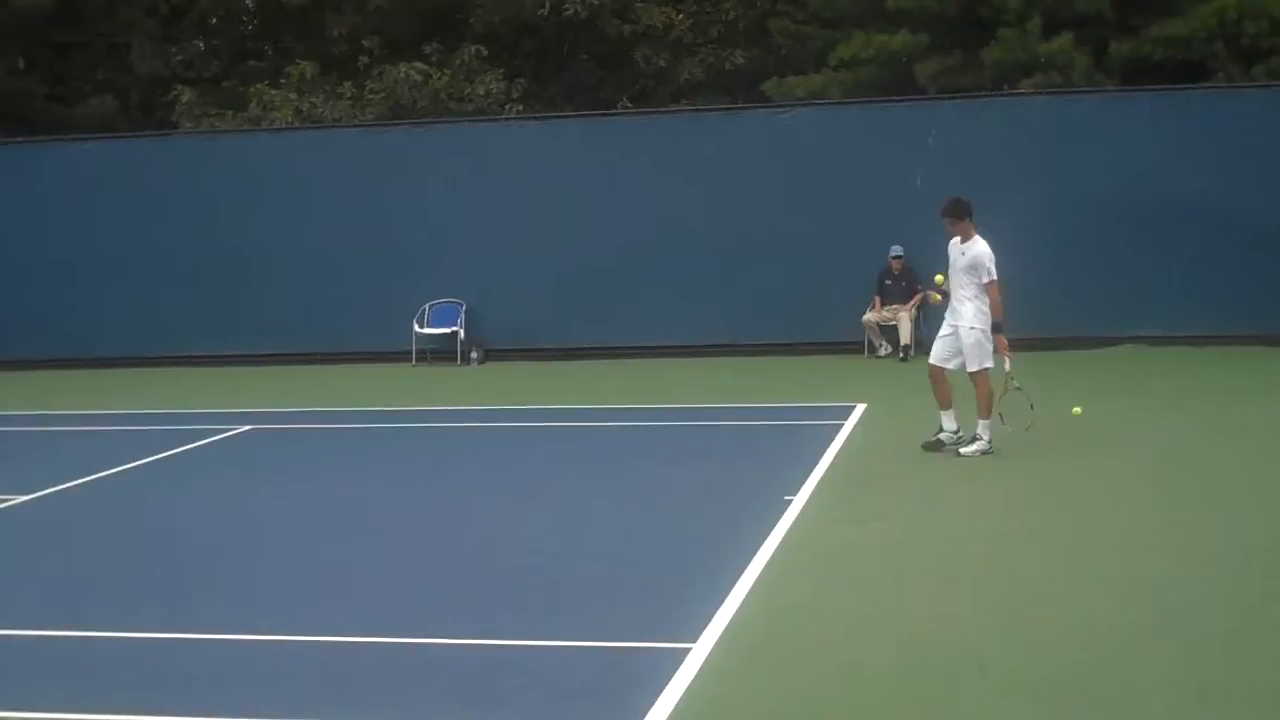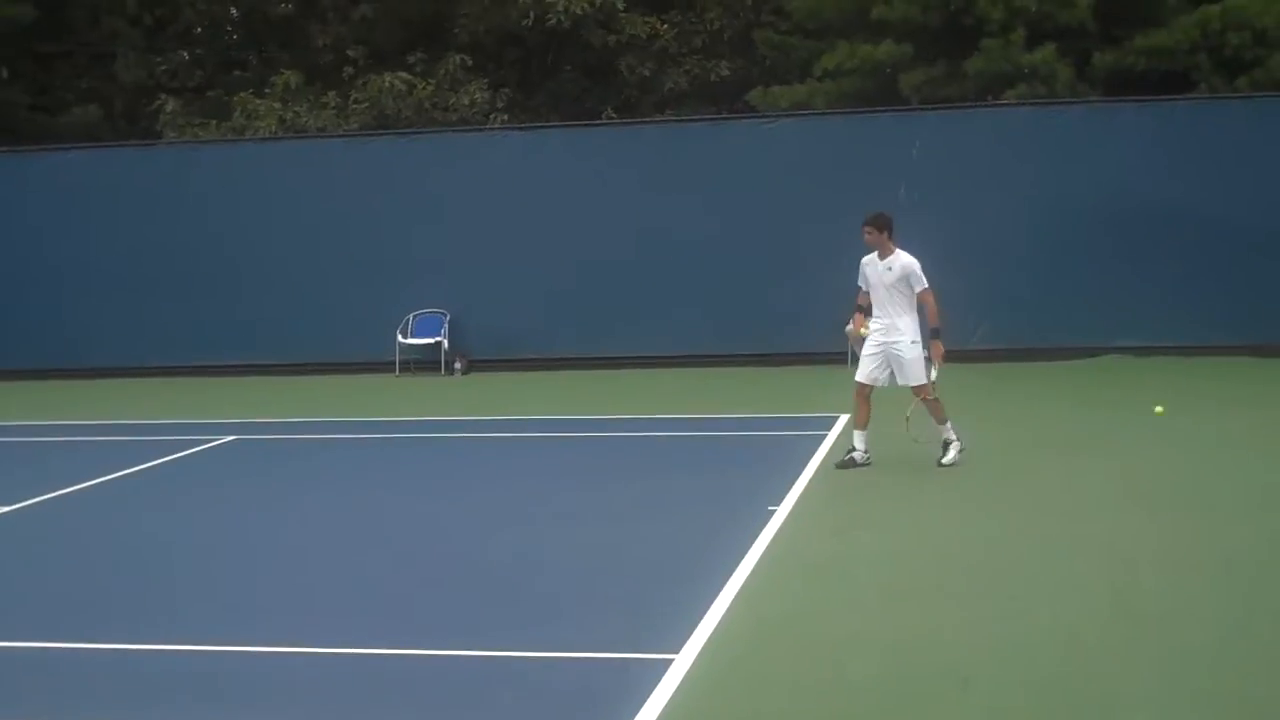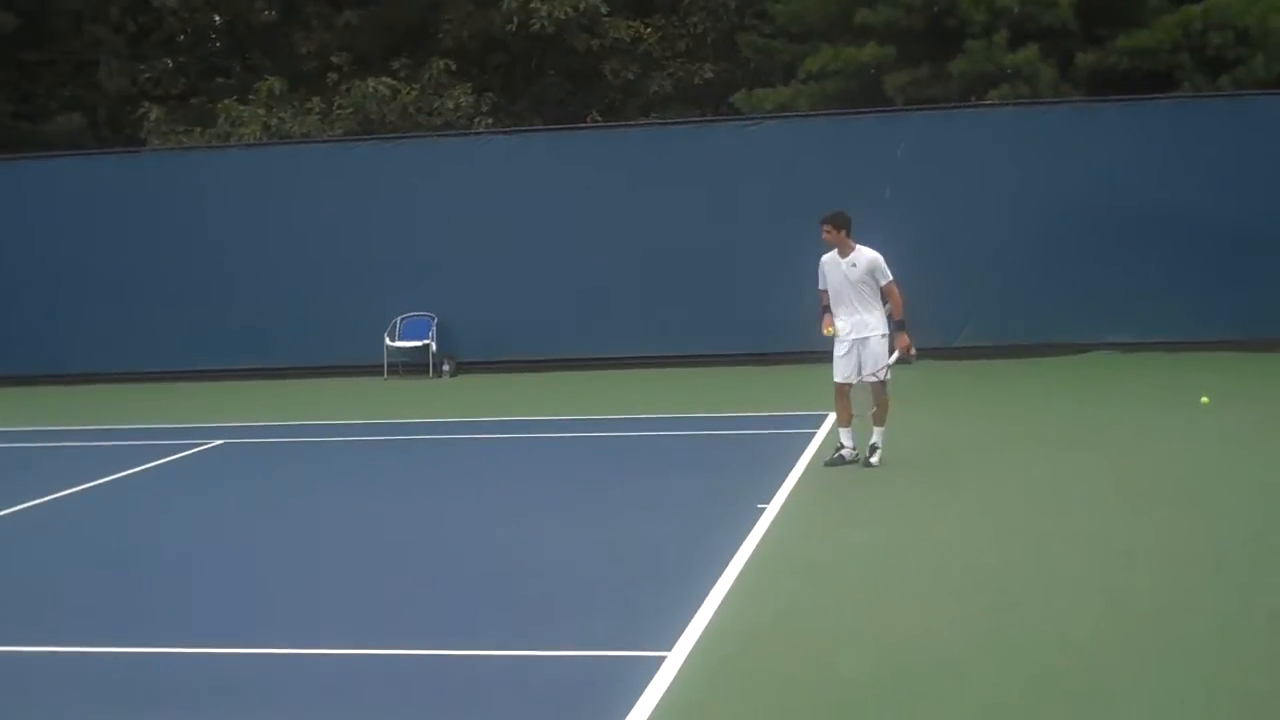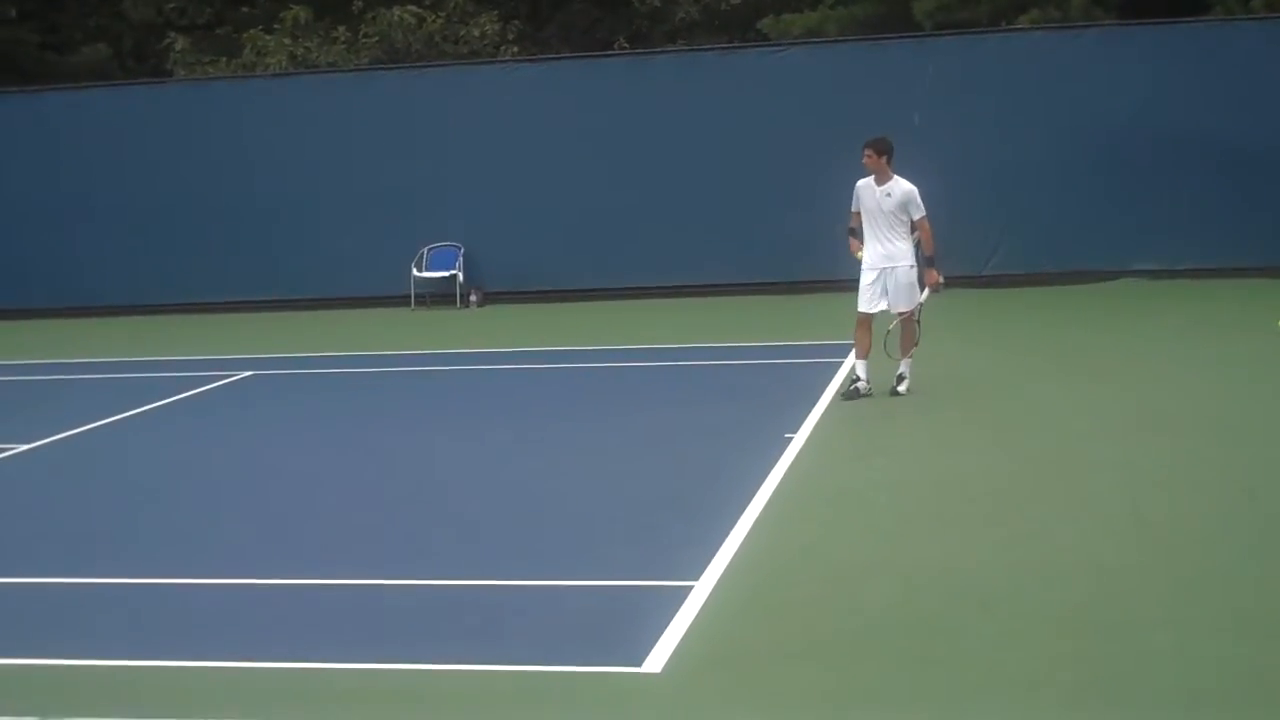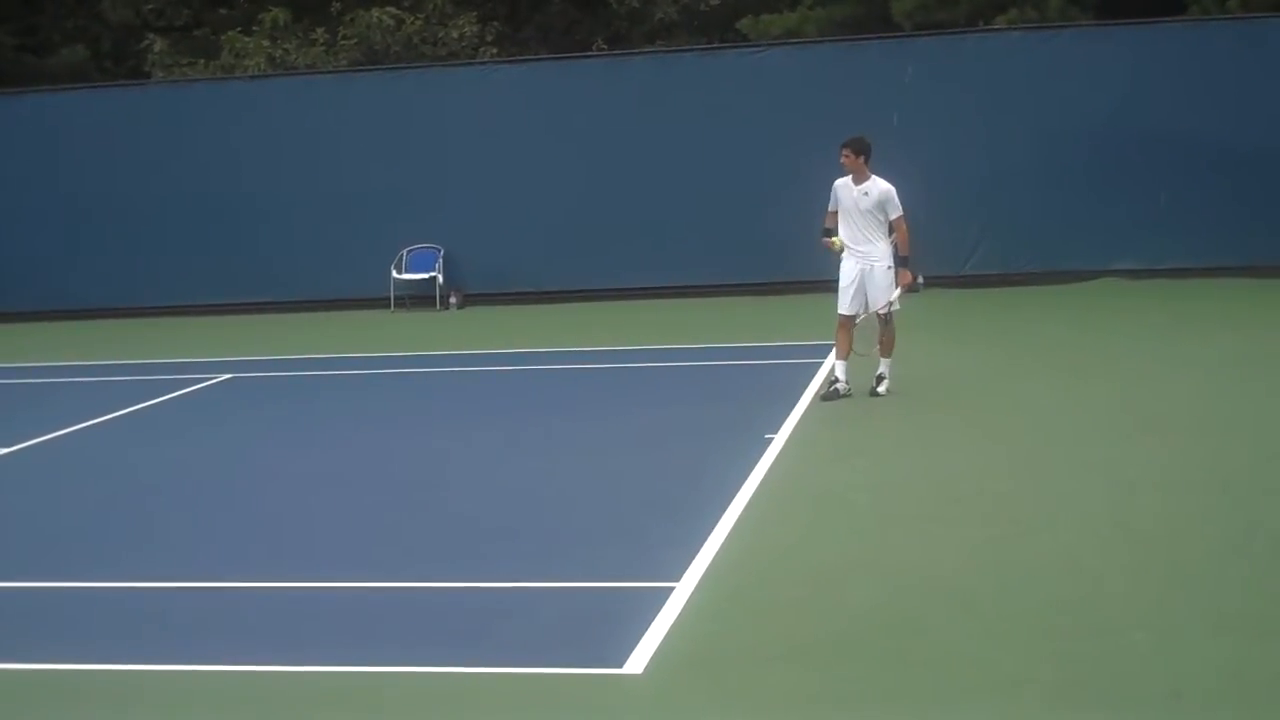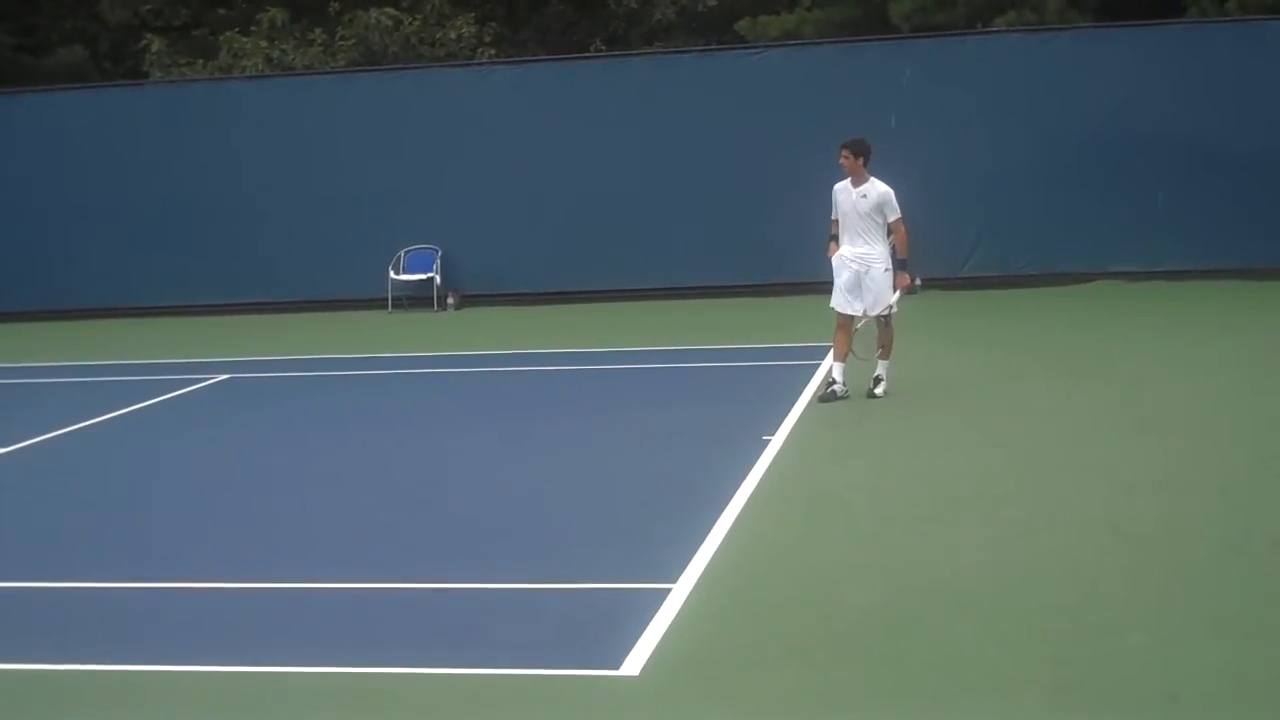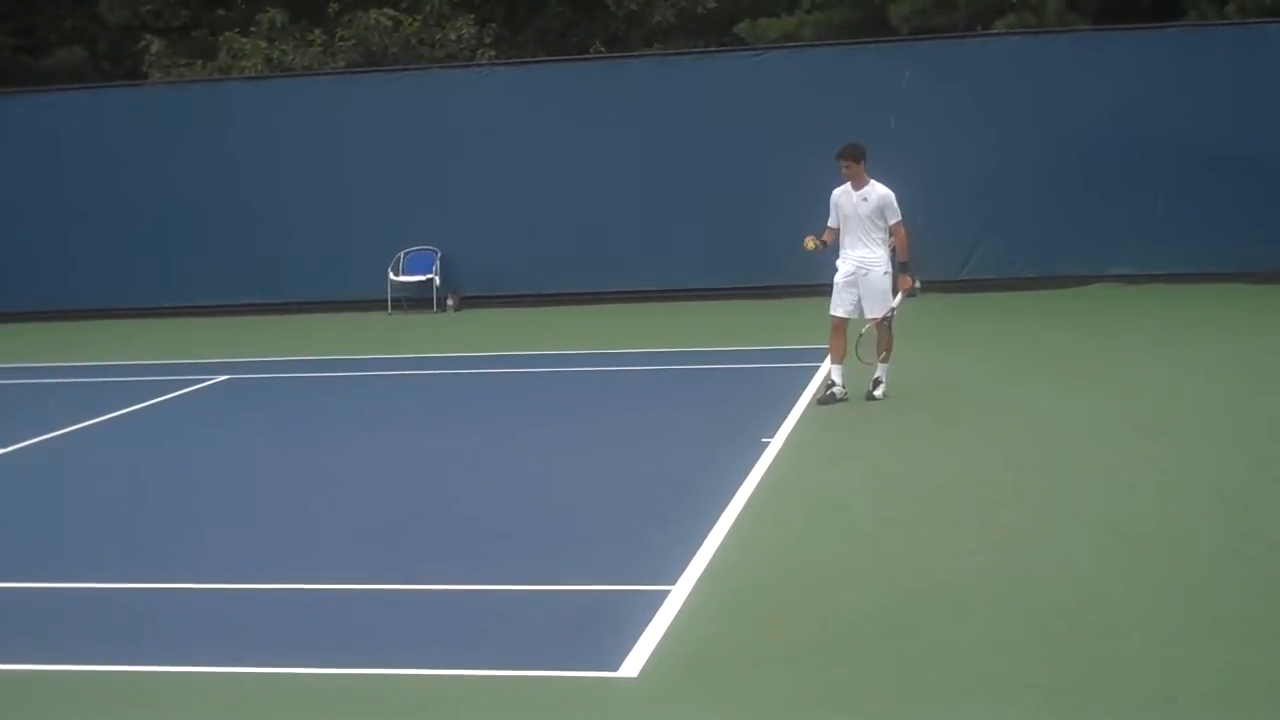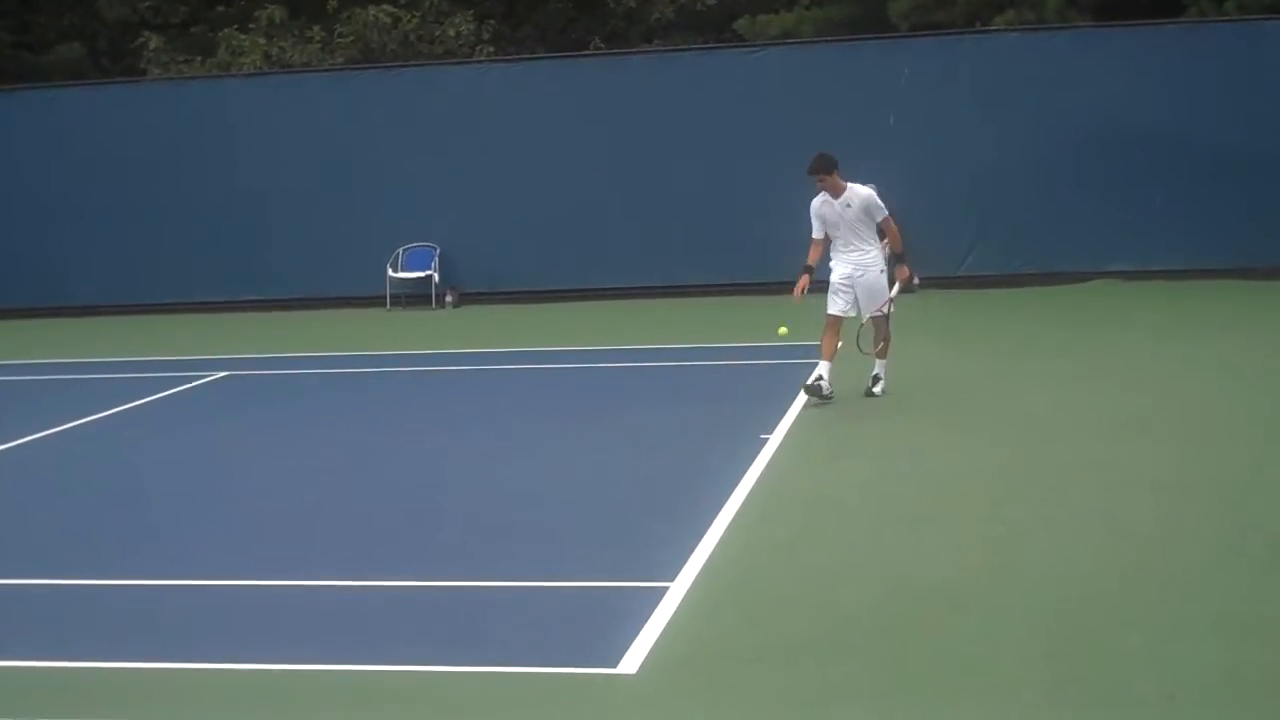
dt=0.4s
person 1, frame 1
left shoulder: (981, 251)
right shoulder: (953, 245)
left elbow: (994, 293)
left wrist: (999, 332)
right wrist: (944, 291)
left hip: (974, 323)
right hip: (952, 321)
left knee: (978, 376)
right knee: (935, 371)
left ankle: (983, 436)
right ankle: (950, 430)
person 1, frame 2
left shoulder: (907, 263)
right shoulder: (866, 263)
left elbow: (928, 301)
left wrist: (935, 339)
right wrist: (858, 315)
left hip: (905, 338)
right hip: (876, 338)
left knee: (923, 391)
right knee: (861, 390)
left ankle: (951, 440)
right ankle: (860, 450)
person 1, frame 3
left shoulder: (871, 258)
right shoulder: (825, 262)
left elbow: (893, 293)
left wrist: (900, 331)
right wrist: (827, 316)
left hip: (874, 332)
right hip: (844, 335)
left knee: (878, 386)
right knee: (840, 389)
left ankle: (876, 444)
right ankle: (848, 447)
person 1, frame 4
left shoulder: (907, 190)
right shoulder: (861, 187)
left elbow: (923, 228)
left wrist: (930, 266)
right wrist: (853, 236)
left hip: (901, 263)
right hip: (871, 264)
left knee: (906, 318)
right knee: (863, 319)
left ankle: (903, 374)
right ankle: (861, 379)
person 1, frame 5
left shoulder: (884, 190)
right shoulder: (839, 186)
left elbow: (900, 228)
left wrist: (904, 266)
right wrist: (828, 234)
left hip: (880, 263)
right hip: (851, 263)
left knee: (885, 318)
right knee: (844, 320)
left ankle: (883, 374)
right ankle: (840, 380)
person 1, frame 6
left shoulder: (882, 192)
right shoulder: (838, 190)
left elbow: (898, 231)
left wrist: (902, 269)
right wrist: (833, 241)
left hip: (877, 265)
right hip: (847, 264)
left knee: (883, 320)
right knee: (843, 321)
left ankle: (881, 376)
right ankle: (837, 381)
person 1, frame 7
left shoulder: (883, 194)
right shoulder: (837, 195)
left elbow: (898, 233)
left wrist: (904, 271)
right wrist: (819, 242)
left hip: (876, 268)
right hip: (847, 268)
left knee: (882, 324)
right knee: (837, 323)
left ankle: (880, 378)
right ankle: (837, 384)
person 1, frame 8
left shoulder: (865, 195)
right shoulder: (817, 206)
left elbow: (890, 228)
right elbow: (818, 243)
left wrist: (900, 263)
right wrist: (807, 273)
left hip: (871, 267)
right hip: (841, 269)
left knee: (879, 321)
right knee: (832, 321)
left ankle: (879, 375)
right ankle: (823, 379)
